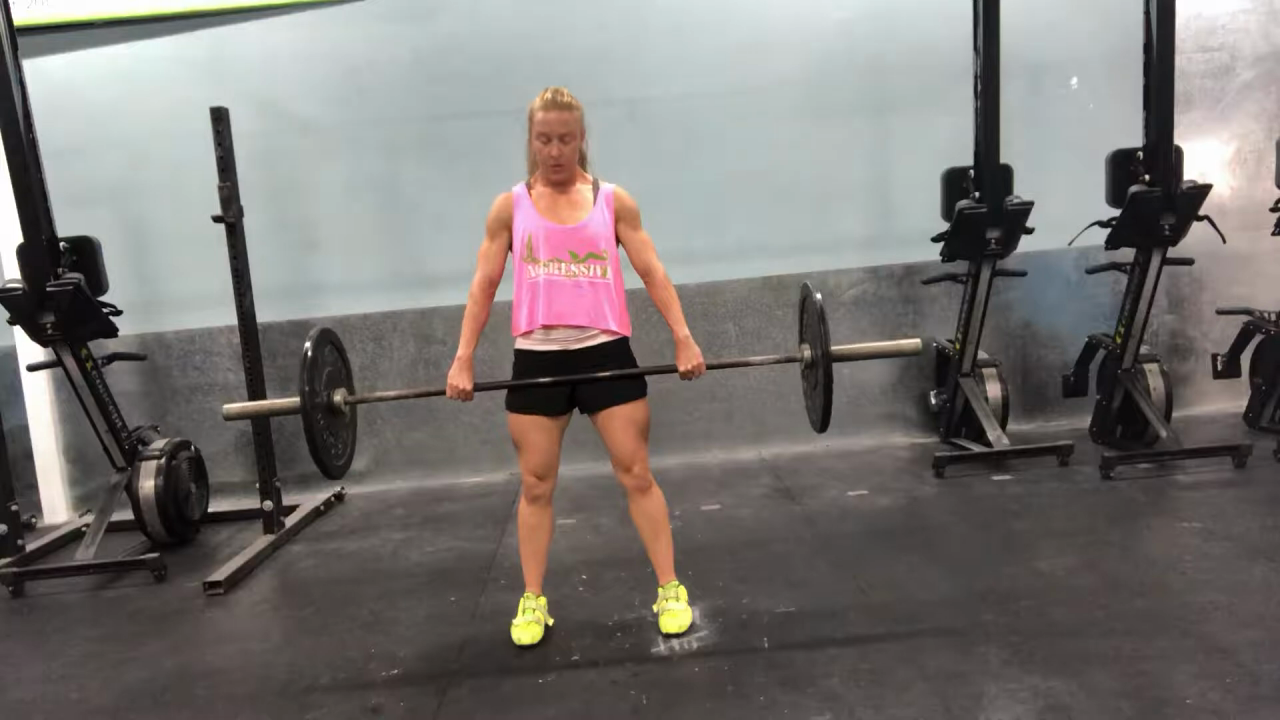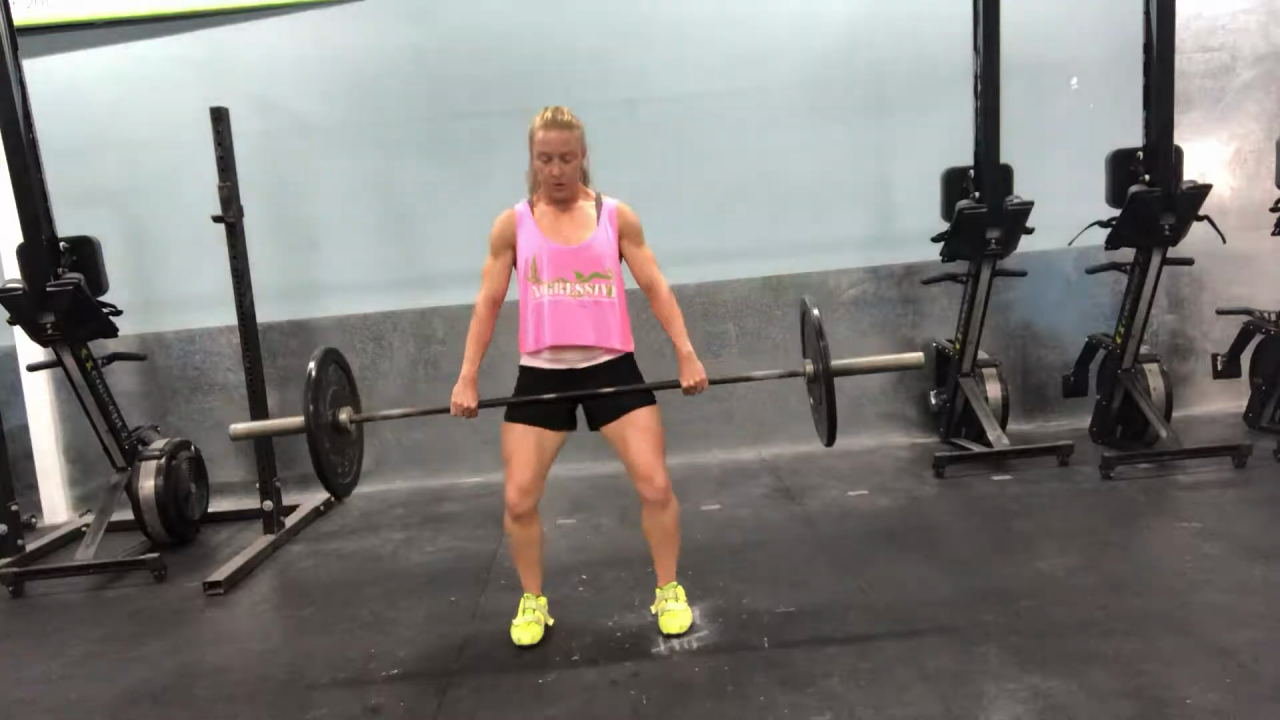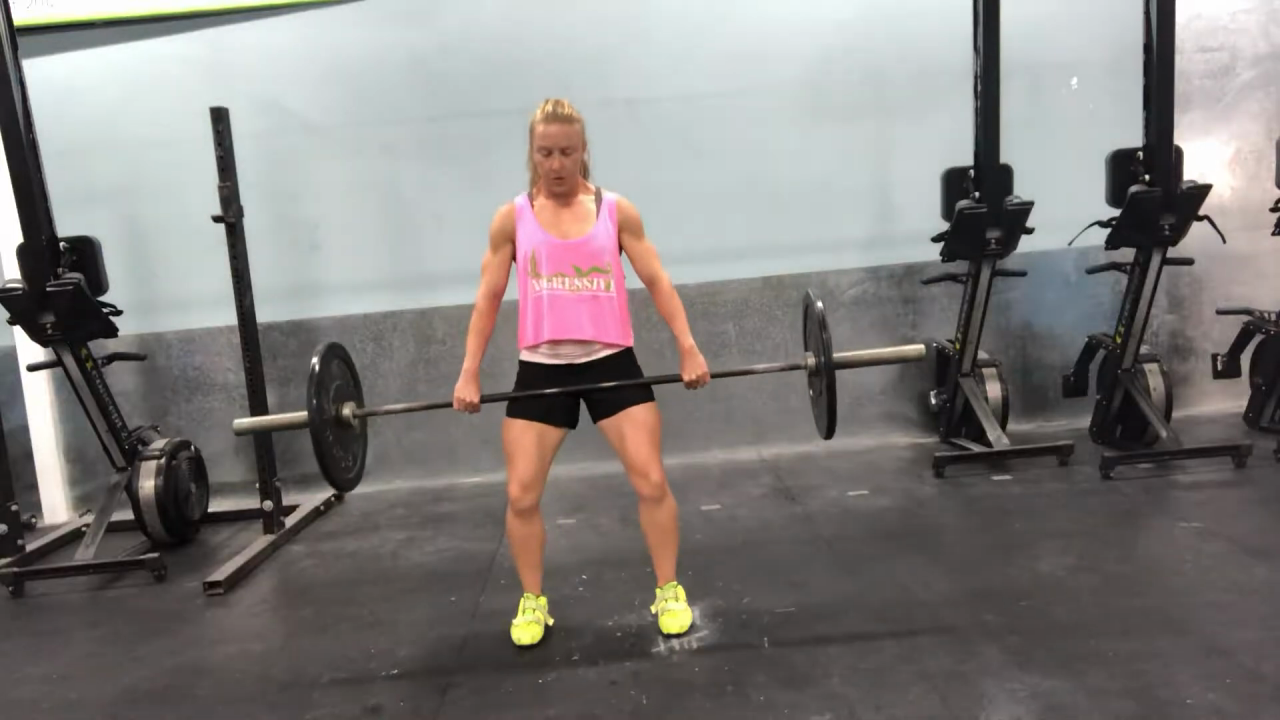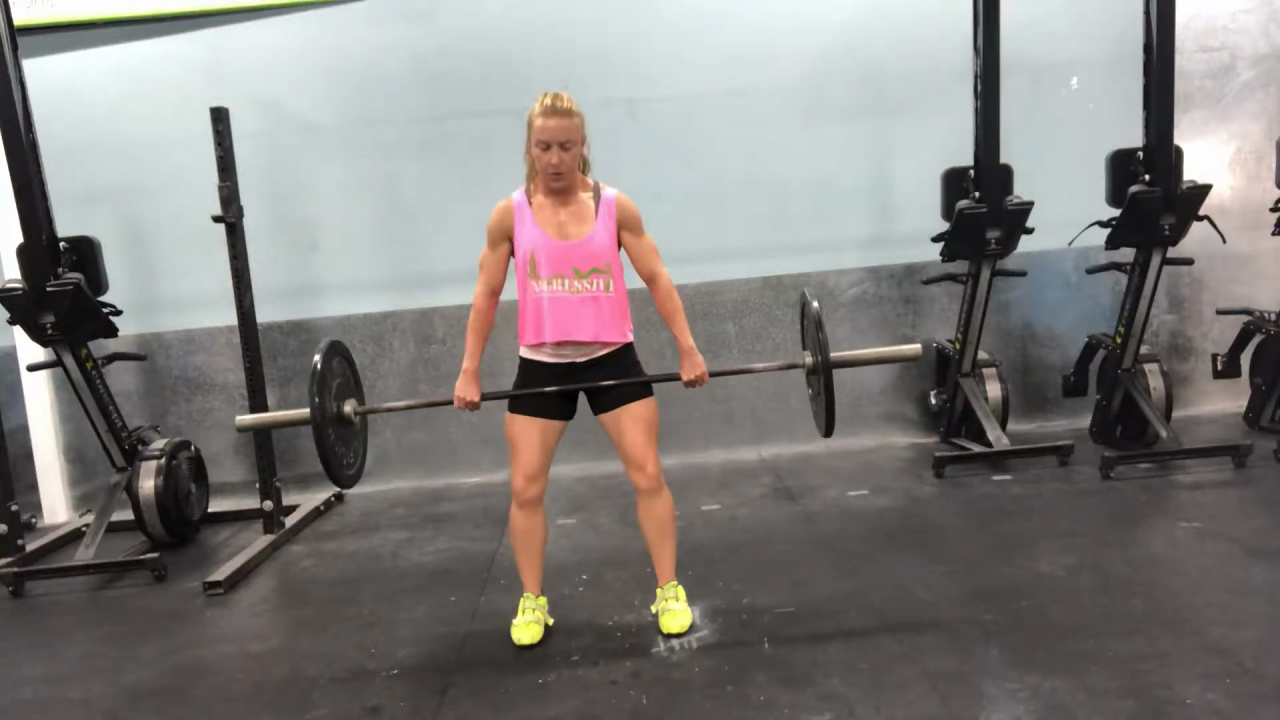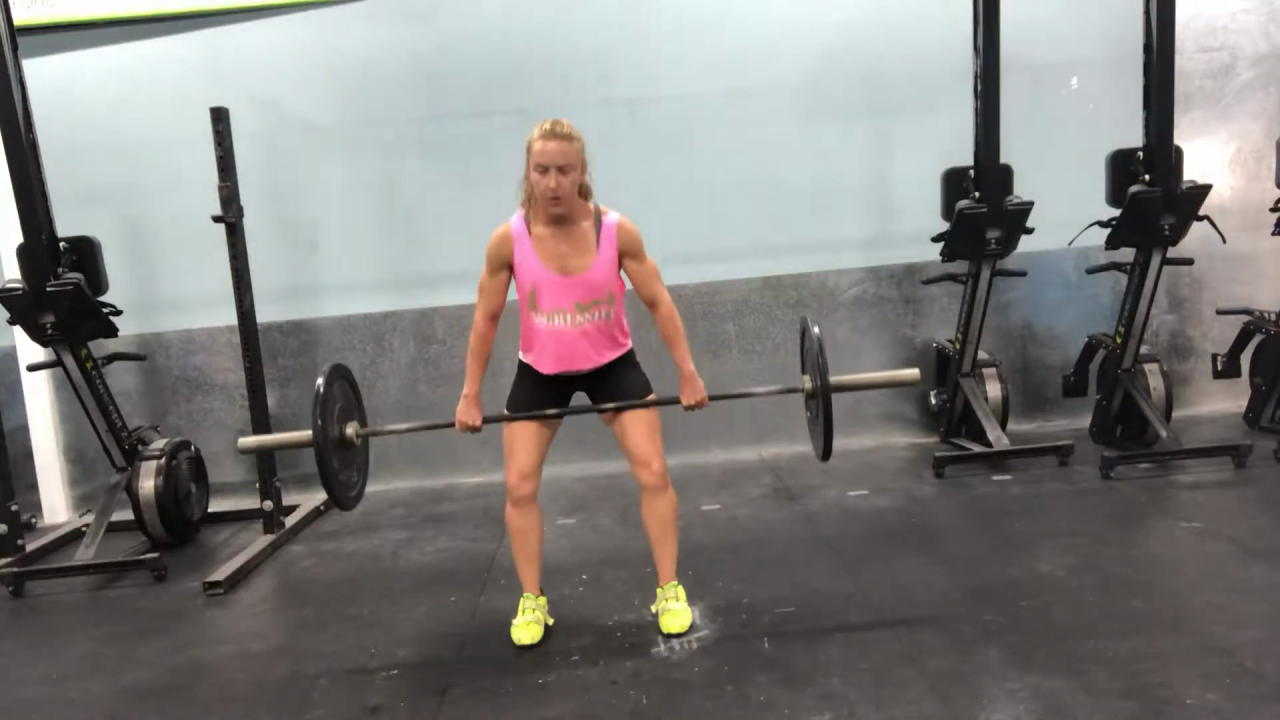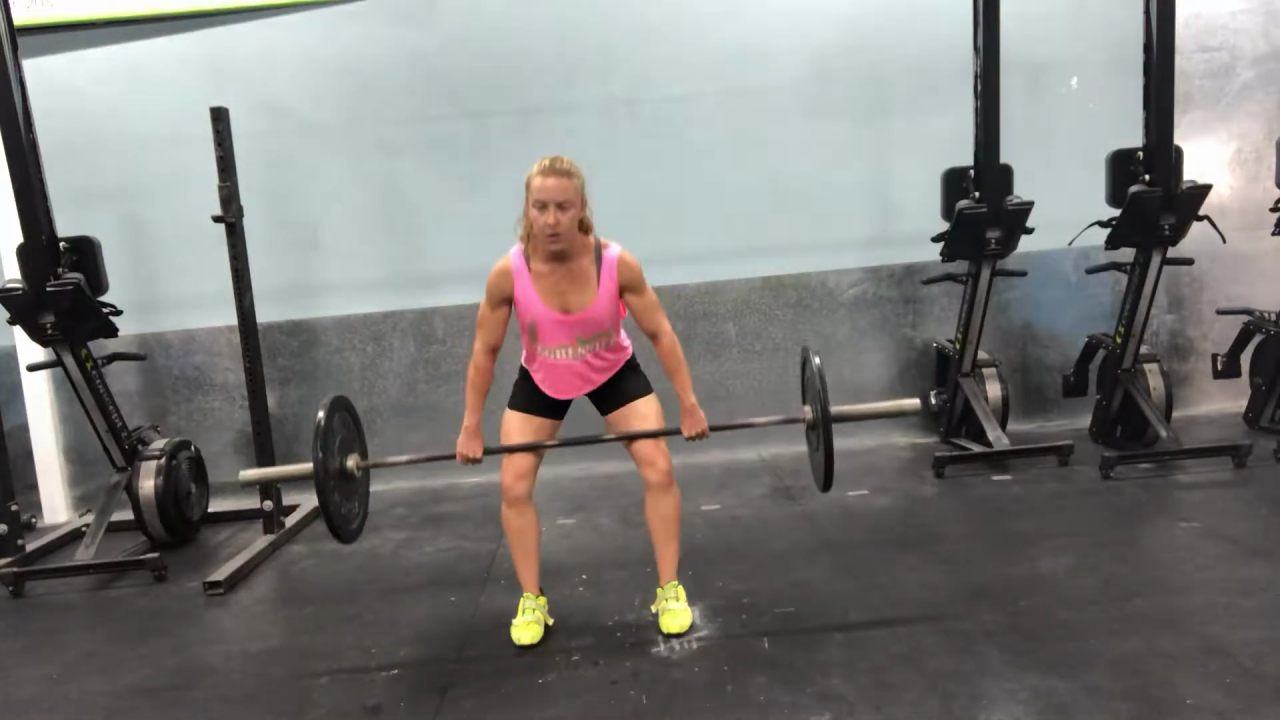
dt=0.3s
person 1, frame 1
left shoulder: (613, 200)
right shoulder: (510, 206)
left elbow: (652, 272)
right elbow: (483, 286)
left wrist: (683, 338)
right wrist: (463, 357)
left hip: (606, 351)
right hip: (537, 358)
left knee: (637, 475)
right knee: (536, 485)
left ankle: (671, 590)
right ankle: (533, 601)
person 1, frame 2
left shoulder: (617, 216)
right shoulder: (512, 223)
left elbow: (655, 288)
right elbow: (488, 304)
left wrist: (686, 354)
right wrist: (467, 376)
left hip: (611, 368)
right hip: (541, 375)
left knee: (655, 485)
right knee: (518, 500)
left ankle: (669, 591)
right ankle: (533, 601)
person 1, frame 3
left shoulder: (615, 210)
right shoulder: (512, 217)
left elbow: (656, 281)
right elbow: (488, 298)
left wrist: (688, 348)
right wrist: (469, 371)
left hip: (611, 363)
right hip: (540, 369)
left knee: (651, 483)
right knee: (521, 495)
left ankle: (668, 591)
right ankle: (532, 601)
person 1, frame 4
left shoulder: (615, 205)
right shoulder: (509, 214)
left elbow: (656, 278)
right elbow: (486, 294)
left wrist: (687, 347)
right wrist: (469, 369)
left hip: (611, 358)
right hip: (541, 365)
left knee: (648, 476)
right knee: (526, 488)
left ankle: (669, 591)
right ankle: (532, 601)
person 1, frame 5
left shoulder: (617, 231)
right shoulder: (507, 239)
left elbow: (658, 302)
right elbow: (486, 318)
left wrist: (687, 372)
right wrist: (470, 393)
left hip: (612, 365)
right hip: (539, 371)
left knee: (653, 471)
right knee: (519, 485)
left ankle: (670, 592)
right ankle: (532, 602)
person 1, frame 6
left shoulder: (617, 263)
right shoulder: (507, 273)
left elbow: (660, 334)
right elbow: (485, 351)
left wrist: (689, 404)
right wrist: (471, 426)
left hip: (614, 373)
right hip: (540, 381)
left knee: (658, 470)
right knee: (514, 486)
left ankle: (669, 591)
right ankle: (532, 601)
